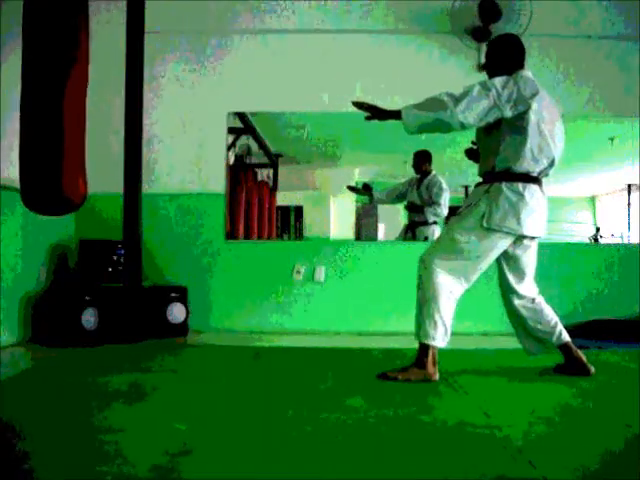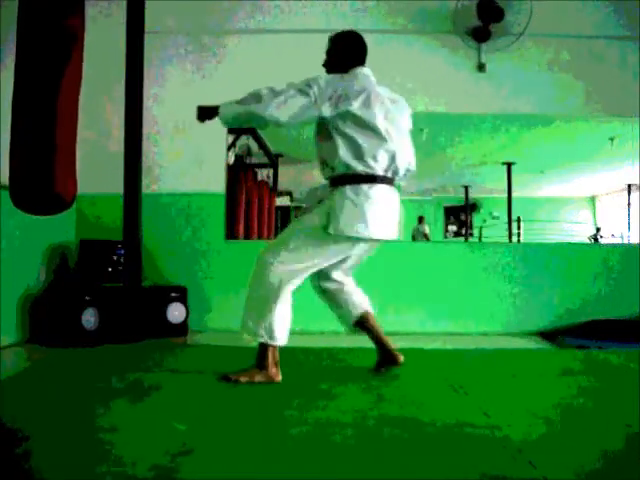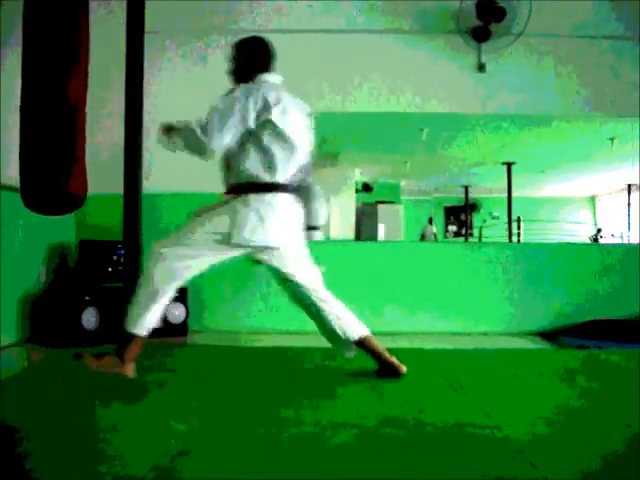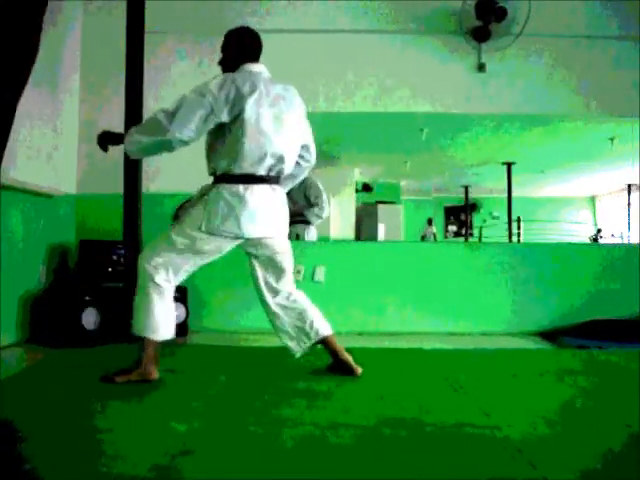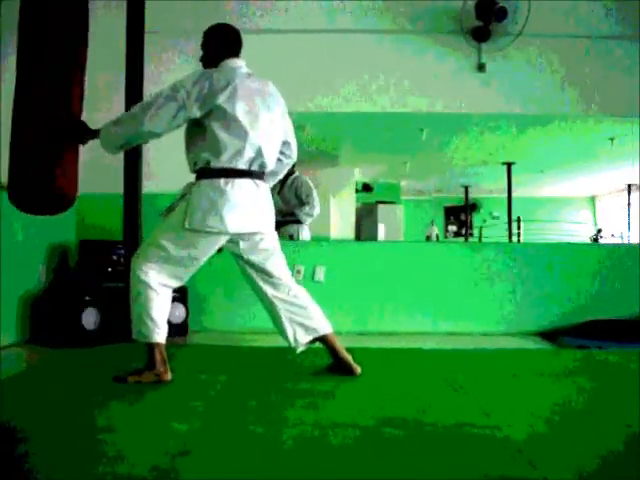
dt=0.7s
person 1, frame 1
left shoulder: (511, 87)
right shoulder: (544, 101)
left elbow: (455, 109)
left wrist: (392, 114)
left hip: (504, 197)
right hip: (530, 201)
left knee: (438, 265)
right knee: (519, 289)
left ankle: (426, 363)
right ankle: (574, 358)
person 1, frame 2
left shoulder: (337, 87)
right shoulder: (395, 101)
left elbow: (274, 104)
right elbow: (407, 164)
left wrist: (219, 110)
left hip: (351, 201)
right hip: (383, 201)
left knee: (275, 267)
right knee: (328, 274)
left ankle: (267, 365)
right ankle: (386, 348)
person 1, frame 3
left shoulder: (250, 95)
right shoulder: (297, 107)
left elbow: (209, 141)
left wrist: (174, 133)
left hip: (251, 208)
right hip: (284, 209)
left knee: (165, 258)
right knee: (312, 290)
left ankle: (125, 356)
right ankle: (384, 360)
person 1, frame 4
left shoulder: (229, 85)
right shoulder: (289, 95)
left elbow: (175, 125)
right elbow: (306, 156)
left wrist: (123, 138)
left hip: (231, 201)
right hip: (271, 204)
left knee: (157, 263)
right knee: (280, 288)
left ankle: (145, 363)
right ankle: (343, 359)
person 1, frame 5
left shoulder: (207, 81)
right shoulder: (269, 90)
left elbow: (150, 118)
right elbow: (287, 152)
left wrist: (96, 133)
left hip: (214, 196)
right hip: (256, 199)
left knee: (150, 267)
right knee: (278, 281)
left ankle: (157, 365)
right ankle: (342, 357)
